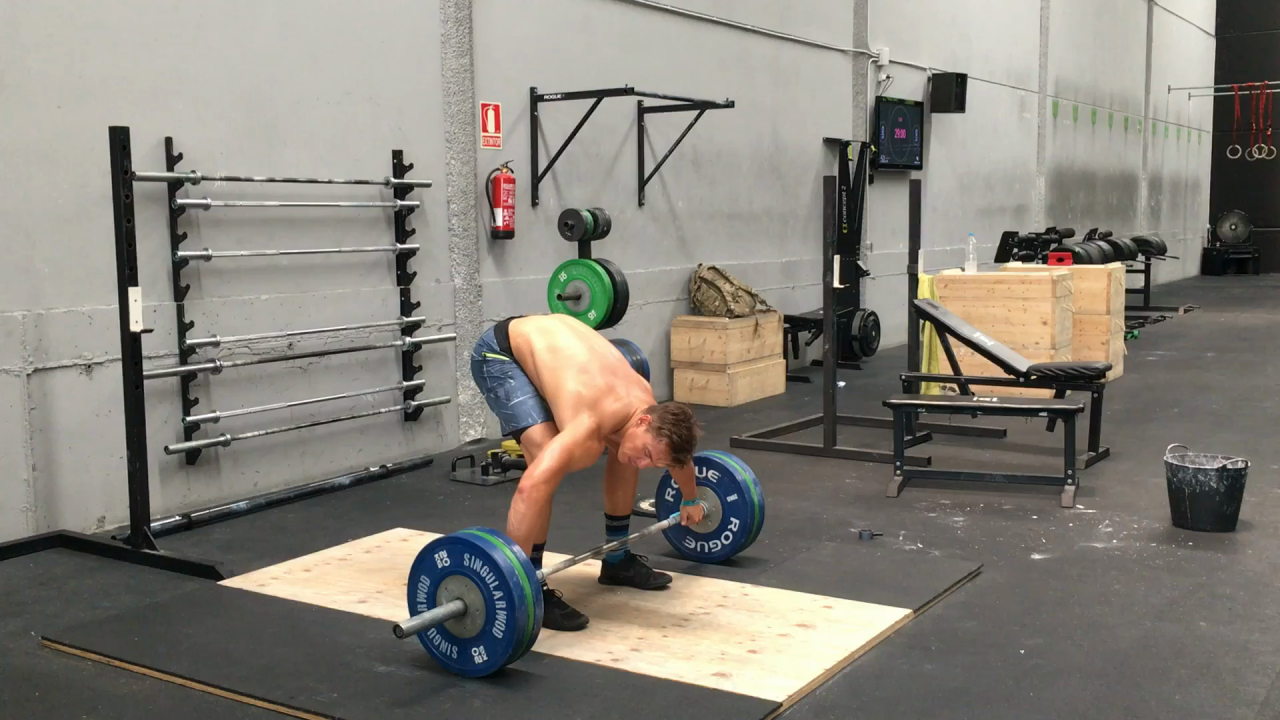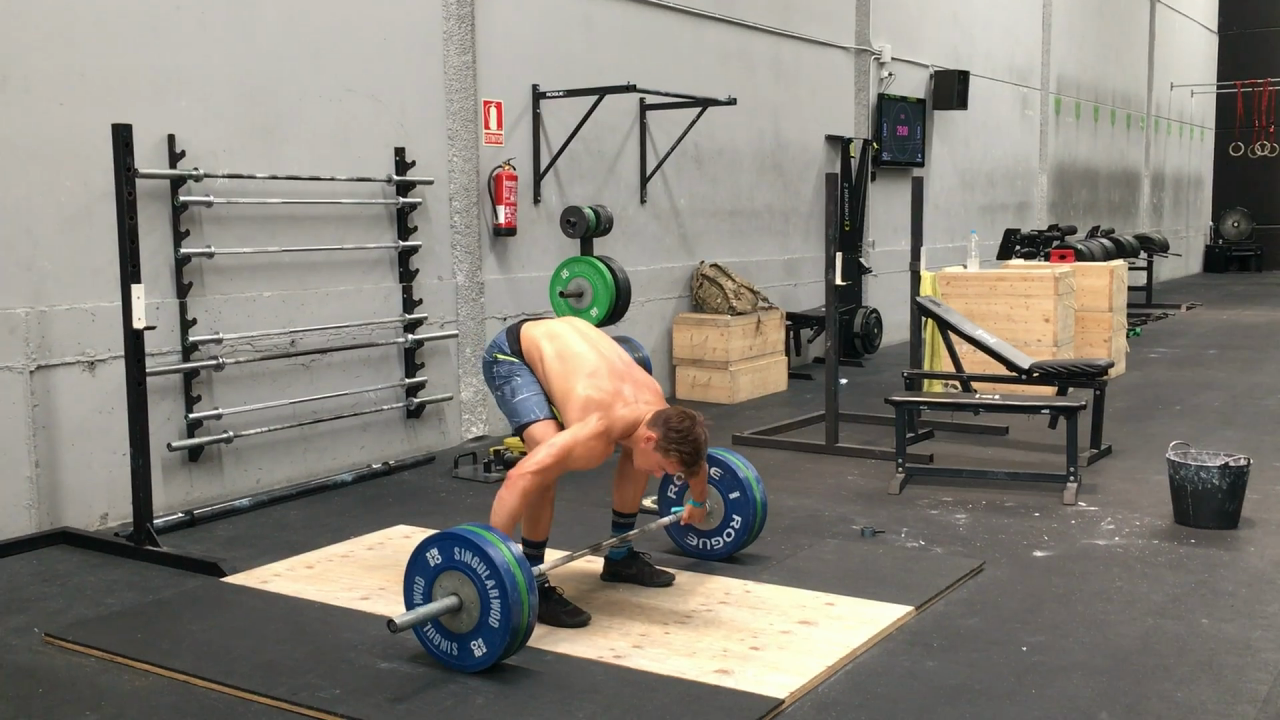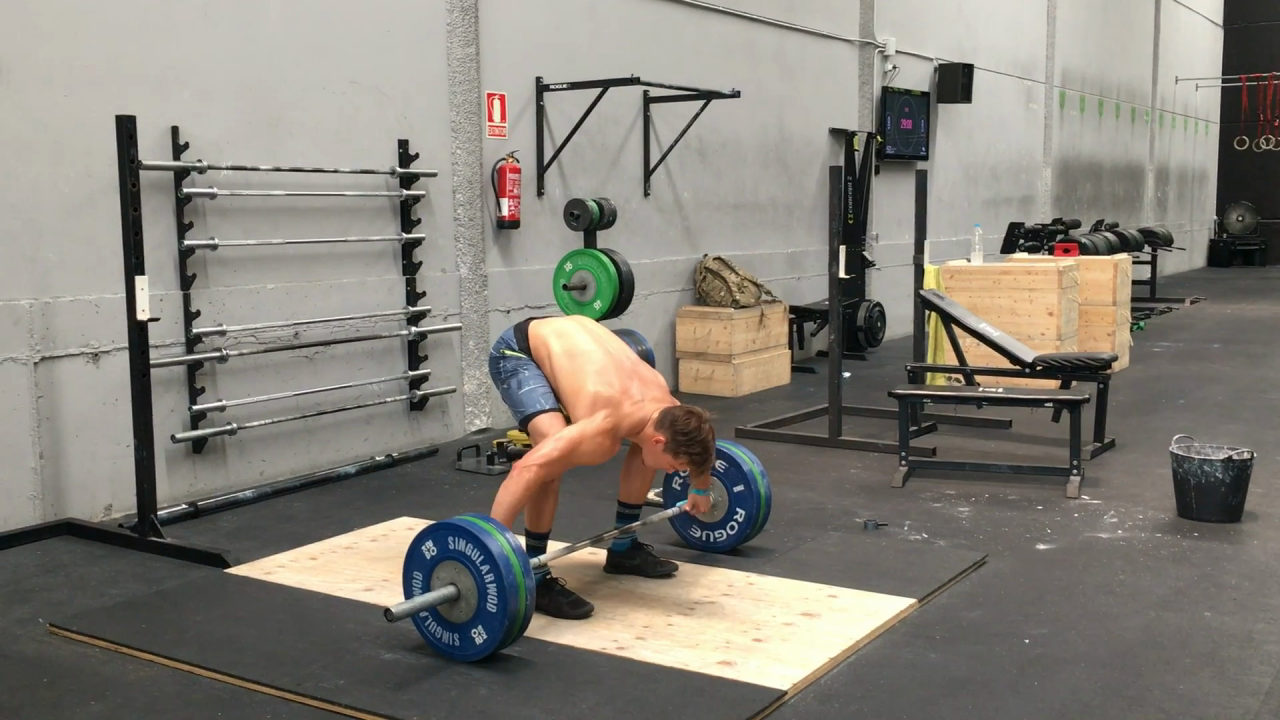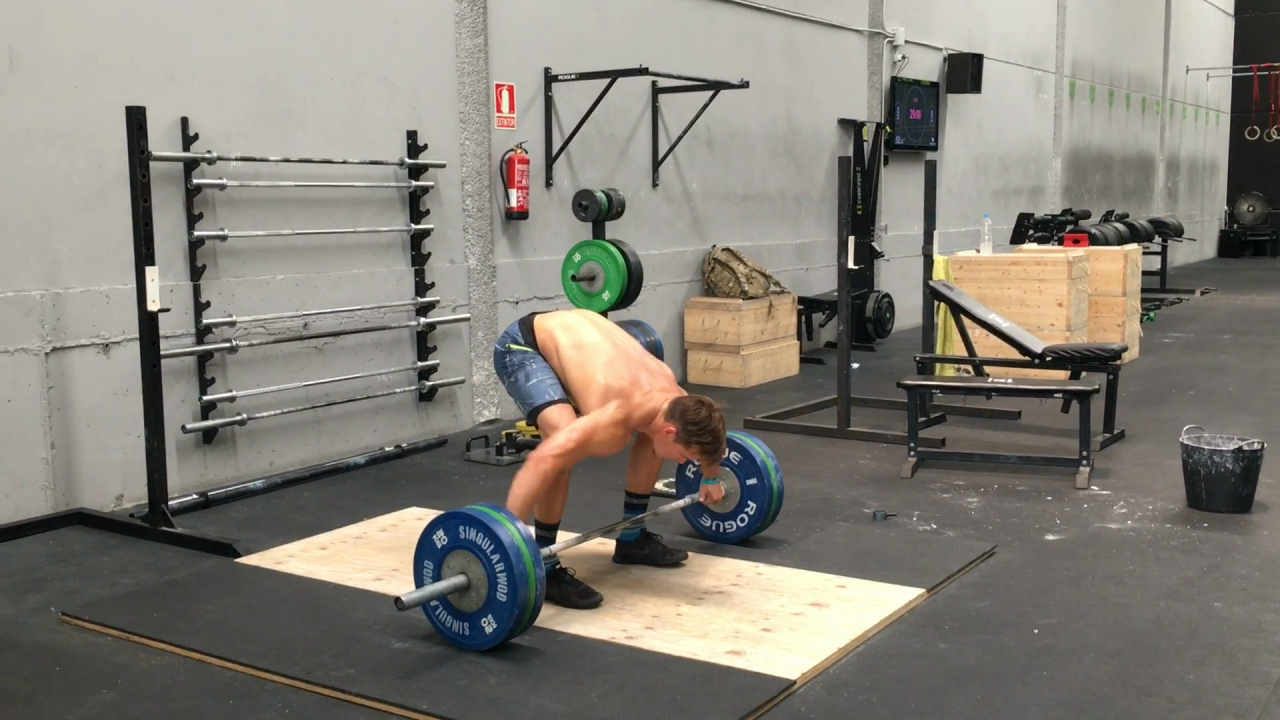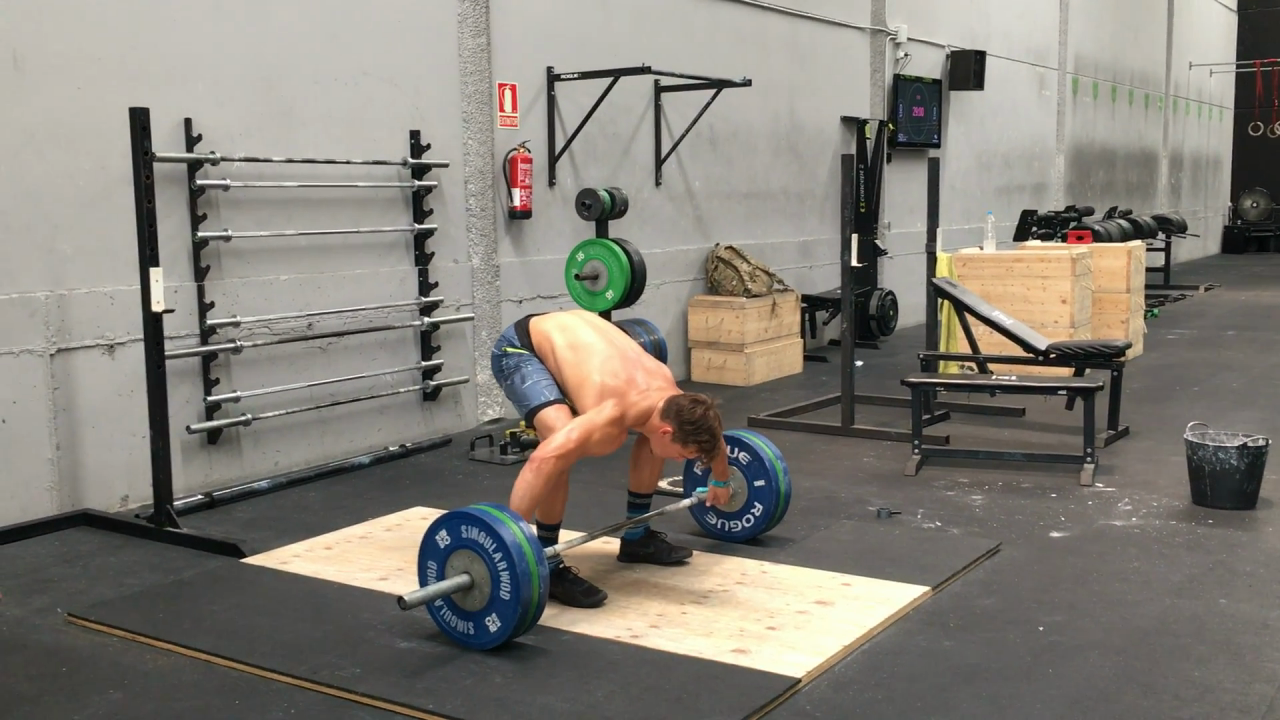
dt=0.5s
person 1, frame 1
left shoulder: (652, 412)
right shoulder: (591, 428)
left elbow: (679, 455)
right elbow: (530, 488)
left wrist: (690, 501)
right hip: (500, 353)
left knee: (622, 451)
right knee: (545, 454)
left ankle: (617, 560)
person 1, frame 2
left shoulder: (662, 419)
right shoulder: (598, 434)
left elbow: (692, 455)
right elbow: (520, 479)
left wrist: (698, 503)
right hip: (512, 354)
left knee: (634, 452)
right knee: (543, 467)
left ankle: (620, 557)
right ankle: (533, 586)
person 1, frame 3
left shoulder: (668, 411)
right shoulder: (604, 432)
left elbow: (700, 444)
right elbow: (525, 470)
left wrist: (701, 492)
right hip: (517, 353)
left knee: (645, 449)
right knee: (550, 460)
left ankle: (623, 548)
right ankle: (535, 579)
person 1, frame 4
left shoulder: (676, 401)
right shoulder: (616, 420)
left elbow: (702, 433)
right elbow: (540, 462)
left wrist: (711, 480)
right hip: (522, 346)
left knee: (650, 436)
right knee: (562, 446)
left ankle: (632, 538)
right ankle: (545, 568)
person 1, frame 5
left shoulder: (673, 401)
right shoulder: (612, 421)
left elbow: (712, 436)
right elbow: (541, 462)
left wrist: (721, 482)
right hip: (519, 350)
left knee: (651, 436)
right knee: (560, 443)
left ankle: (637, 538)
right ankle: (548, 569)
